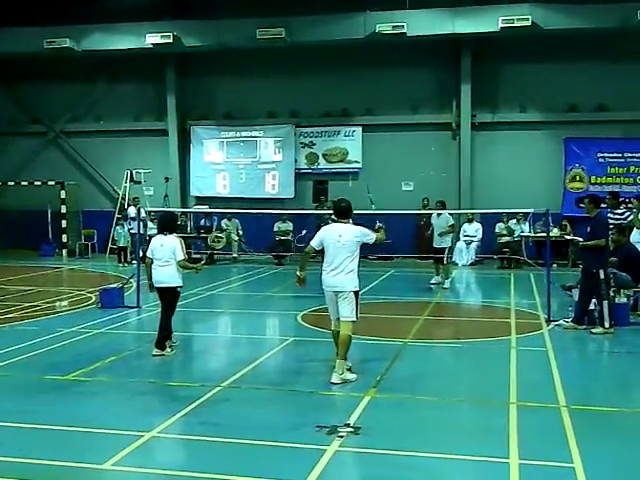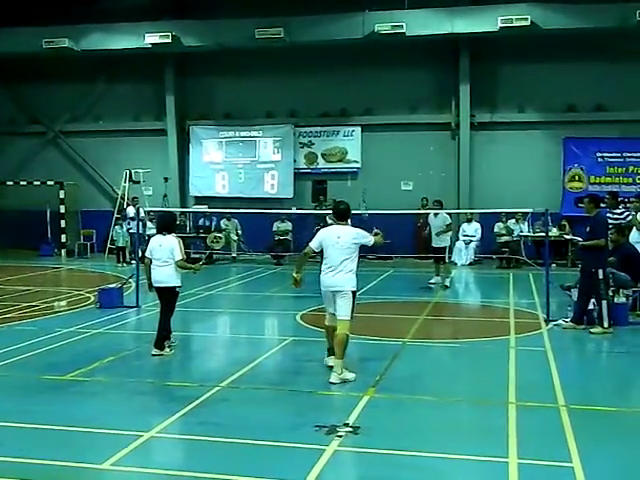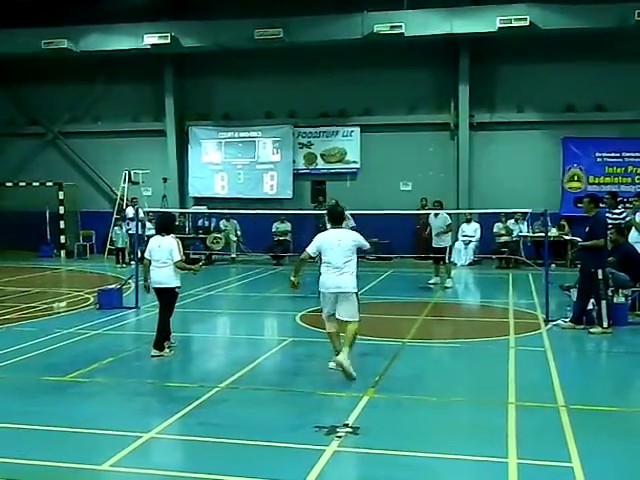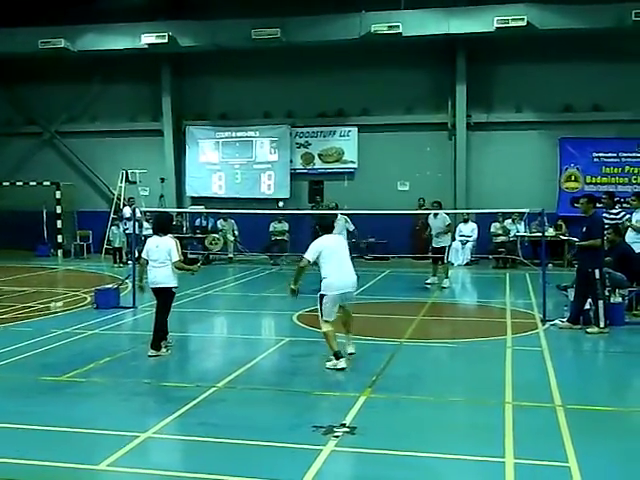
dt=0.2s
person 1, frame 1
left shoulder: (325, 230)
right shoulder: (358, 231)
left elbow: (308, 252)
right elbow: (381, 238)
left wrist: (300, 271)
right wrist: (380, 228)
left hip: (329, 283)
right hip: (348, 284)
left knee: (336, 321)
right knee: (346, 325)
left ankle: (342, 360)
right ankle: (339, 371)
person 1, frame 2
left shoulder: (324, 232)
right shoulder: (357, 233)
left elbow: (306, 253)
right elbow: (379, 241)
left wrist: (297, 272)
right wrist: (377, 233)
left hip: (327, 283)
right hip: (346, 284)
left knee: (331, 315)
right knee: (343, 324)
left ankle: (331, 354)
right ankle: (338, 371)
person 1, frame 3
left shoulder: (321, 237)
right shoulder: (354, 236)
left elbow: (303, 258)
right elbow: (368, 248)
left wrist: (294, 276)
right wrist: (357, 247)
left hip: (327, 285)
right hip: (348, 285)
left knee: (330, 319)
right knee: (352, 323)
left ankle: (339, 357)
right ankle: (344, 354)
person 1, frame 4
left shoulder: (317, 243)
right shoulder: (341, 239)
left elbow: (302, 265)
left wrist: (294, 284)
left hip: (332, 286)
right hip: (350, 283)
left knee: (325, 322)
right knee: (345, 309)
left ankle: (338, 358)
right ankle: (349, 343)
person 2, frame 1
left shoulder: (154, 240)
right shoulder: (176, 240)
left elbow: (148, 262)
right elbow: (181, 263)
left wrist: (150, 280)
right wrist: (195, 267)
left hip: (158, 280)
right hip: (172, 281)
left knee: (166, 310)
right knee: (167, 313)
left ankle: (168, 338)
right ankle: (160, 347)
person 2, frame 2
left shoulder: (153, 240)
right shoulder: (175, 240)
left elbow: (147, 262)
right elbow: (179, 263)
left wrist: (149, 280)
right wrist: (194, 267)
left hip: (157, 281)
right hip: (171, 281)
left knee: (165, 310)
right knee: (166, 312)
left ankle: (166, 338)
right ankle: (159, 347)
person 2, frame 3
left shoulder: (152, 241)
right shoulder: (174, 241)
left elbow: (146, 263)
right elbow: (178, 264)
left wrist: (145, 280)
right wrist: (193, 268)
left hip: (156, 281)
right hip: (170, 282)
left knee: (165, 311)
right knee: (165, 313)
left ankle: (166, 339)
right ankle: (158, 347)
person 2, frame 4
left shoulder: (150, 241)
right shoulder: (172, 241)
left elbow: (142, 262)
right elbow: (177, 264)
left wrist: (140, 280)
right wrist: (191, 268)
left hip: (154, 281)
right hip: (167, 282)
left knee: (163, 311)
right knee: (162, 313)
left ankle: (163, 339)
right ankle: (155, 347)
person 3, frame 1
left shoulder: (601, 220)
right shoulder: (593, 219)
left elbow: (602, 242)
left wrist: (584, 244)
right wrist: (581, 243)
left hip: (598, 264)
right hip: (589, 263)
left knee: (601, 294)
right knee: (584, 293)
left ankle: (606, 325)
right ankle: (578, 321)
person 3, frame 2
left shoulder: (600, 219)
right shoulder: (592, 219)
left elbow: (601, 242)
left wrist: (583, 244)
right wrist: (581, 243)
left hip: (597, 264)
right hip: (588, 263)
left knee: (600, 294)
right knee: (583, 293)
left ankle: (605, 325)
right ankle: (577, 320)
person 3, frame 3
left shoulder: (599, 219)
right shoulder: (591, 219)
left elbow: (600, 242)
left wrist: (582, 244)
right wrist: (580, 244)
left hip: (596, 264)
right hip: (587, 263)
left knee: (599, 294)
right knee: (582, 293)
left ankle: (604, 325)
right ankle: (576, 320)
person 3, frame 4
left shoulder: (596, 219)
right shoulder: (588, 219)
left elbow: (597, 242)
left wrist: (579, 244)
right wrist: (577, 244)
left hip: (593, 264)
right hip: (584, 263)
left knee: (597, 294)
right knee: (580, 293)
left ankle: (601, 325)
right ankle: (573, 320)
